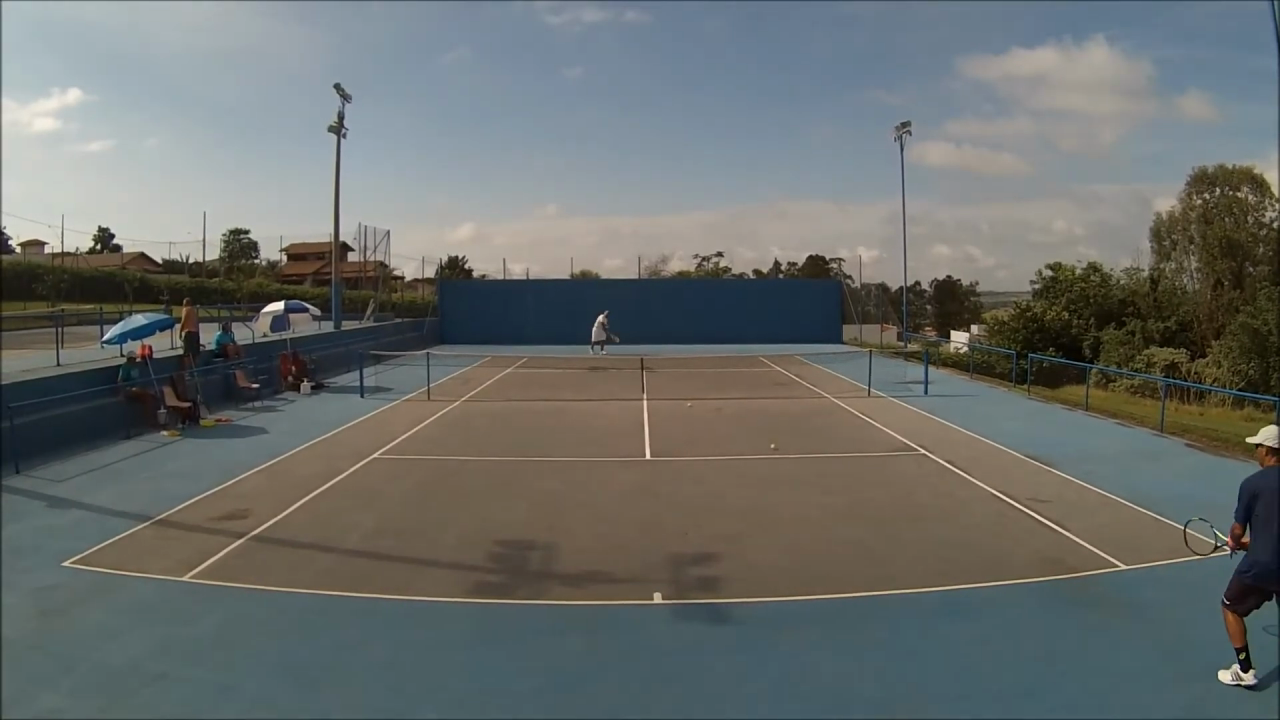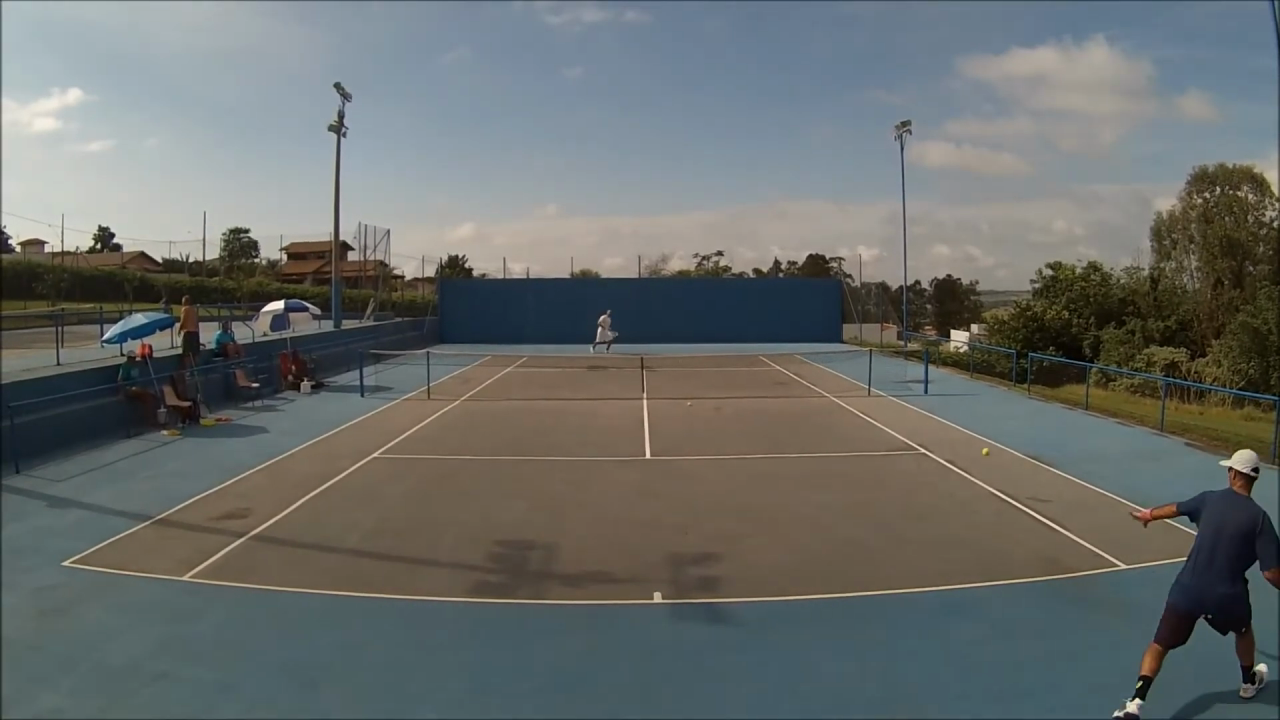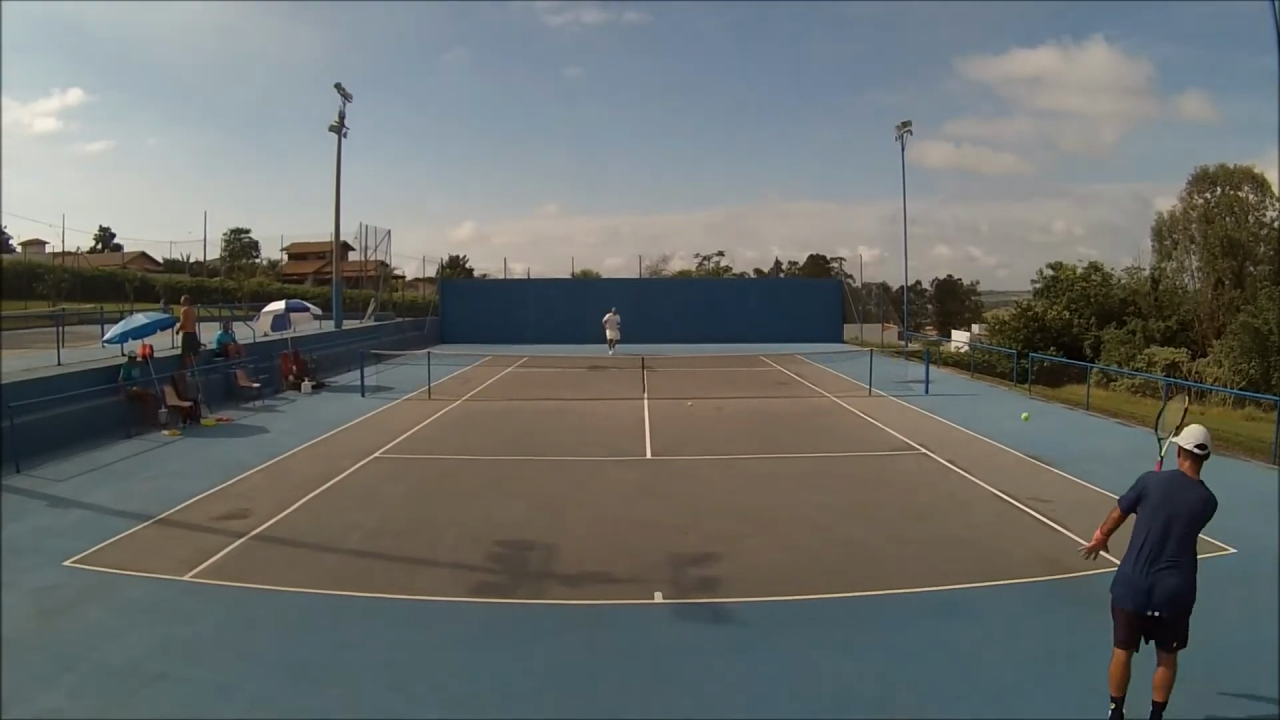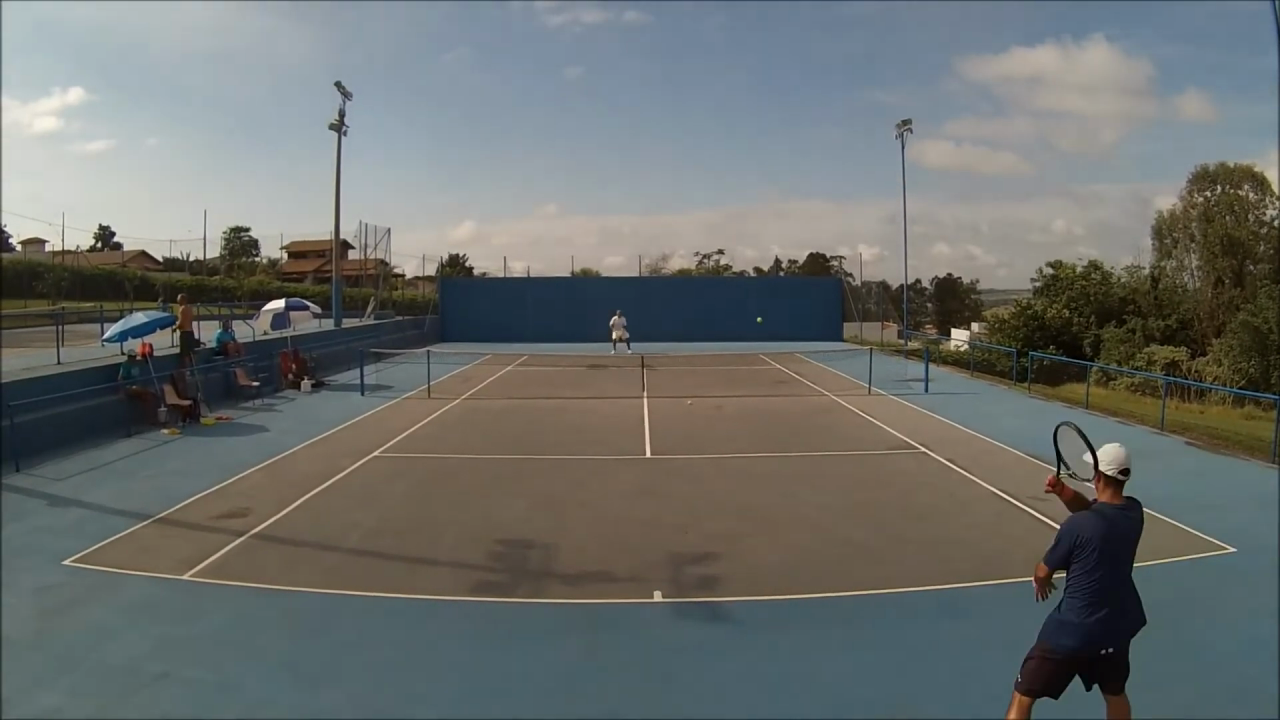
dt=0.3s
person 1, frame 1
left shoulder: (1252, 484)
left elbow: (1238, 529)
left wrist: (1234, 542)
left hip: (1258, 565)
left knee: (1230, 609)
left ankle: (1245, 670)
person 1, frame 2
left shoulder: (1209, 499)
left elbow: (1172, 509)
left wrist: (1146, 514)
left hip: (1188, 591)
right hip: (1227, 596)
left knee: (1157, 647)
right knee: (1242, 631)
right ankle: (1249, 683)
person 1, frame 3
left shoulder: (1151, 481)
right shoulder: (1208, 500)
left elbow: (1118, 513)
left wrist: (1100, 537)
left hip: (1132, 585)
right hip: (1175, 590)
left knee: (1122, 649)
right knee: (1167, 656)
person 1, frame 4
left shoulder: (1076, 528)
right shoulder: (1134, 512)
left elbow: (1044, 571)
right elbow: (1091, 510)
left wrist: (1042, 582)
right wrist: (1063, 490)
left hip: (1070, 631)
right hip: (1114, 628)
right knee: (1115, 694)
